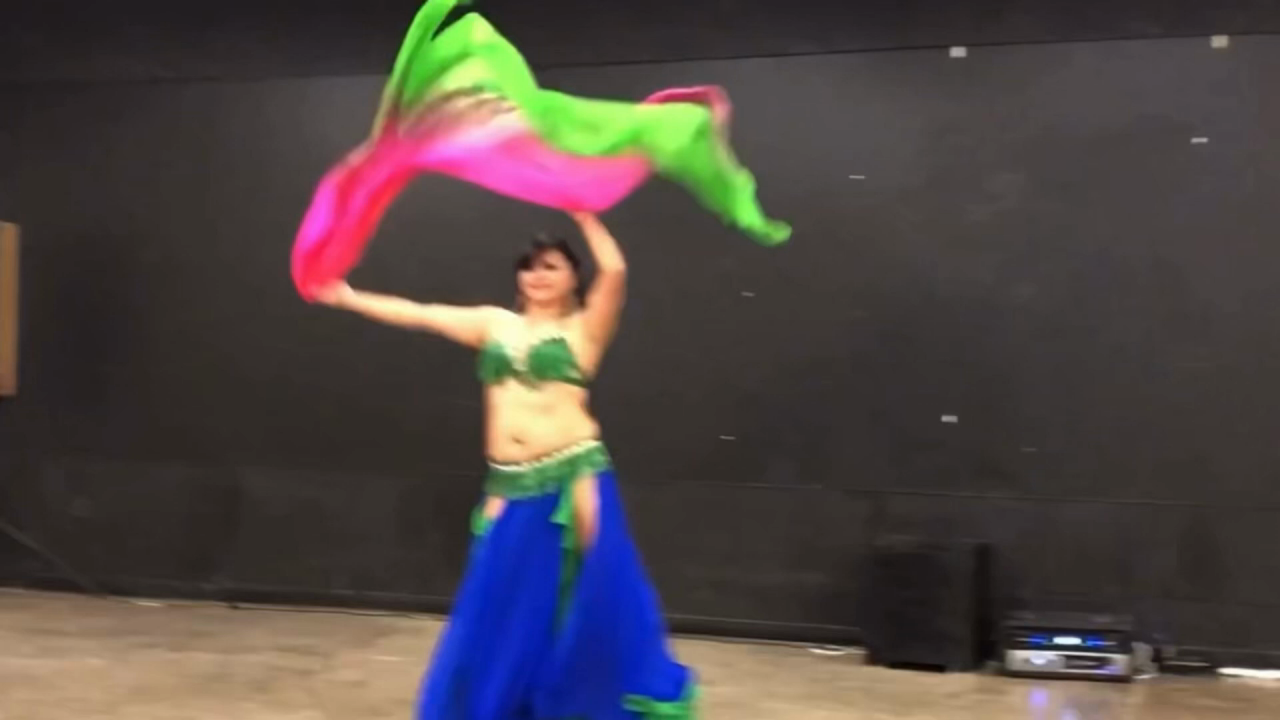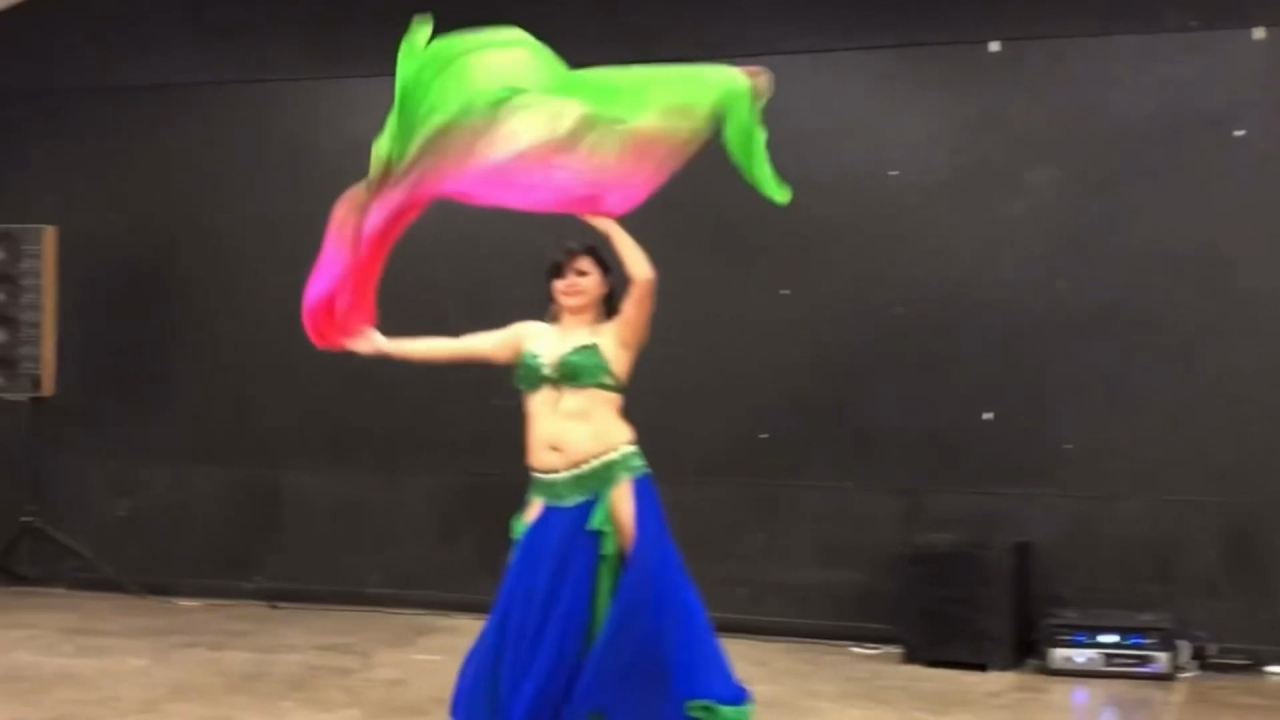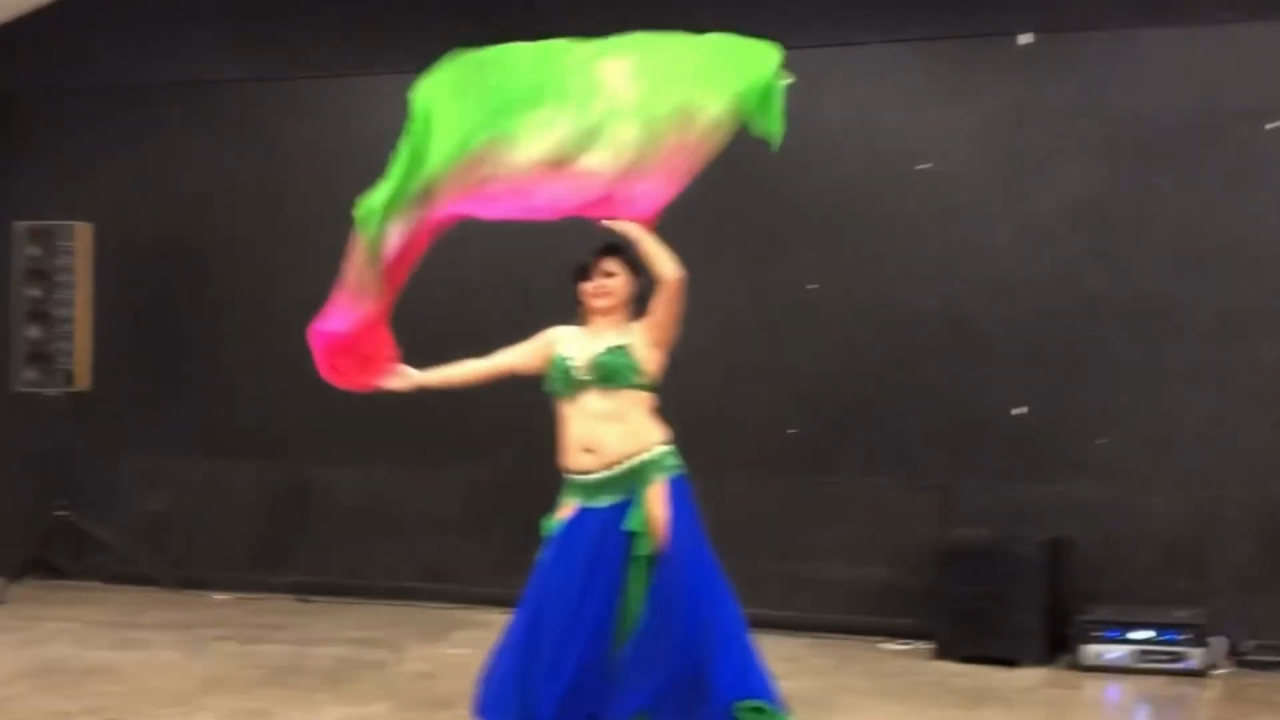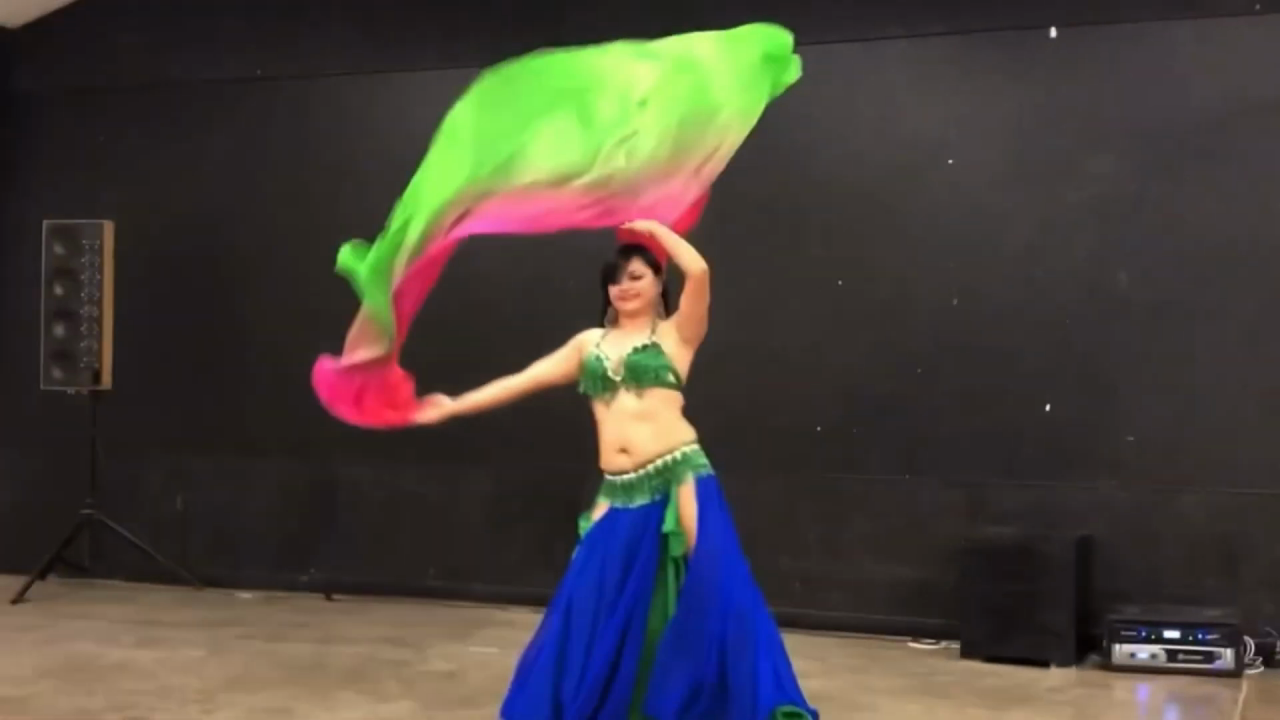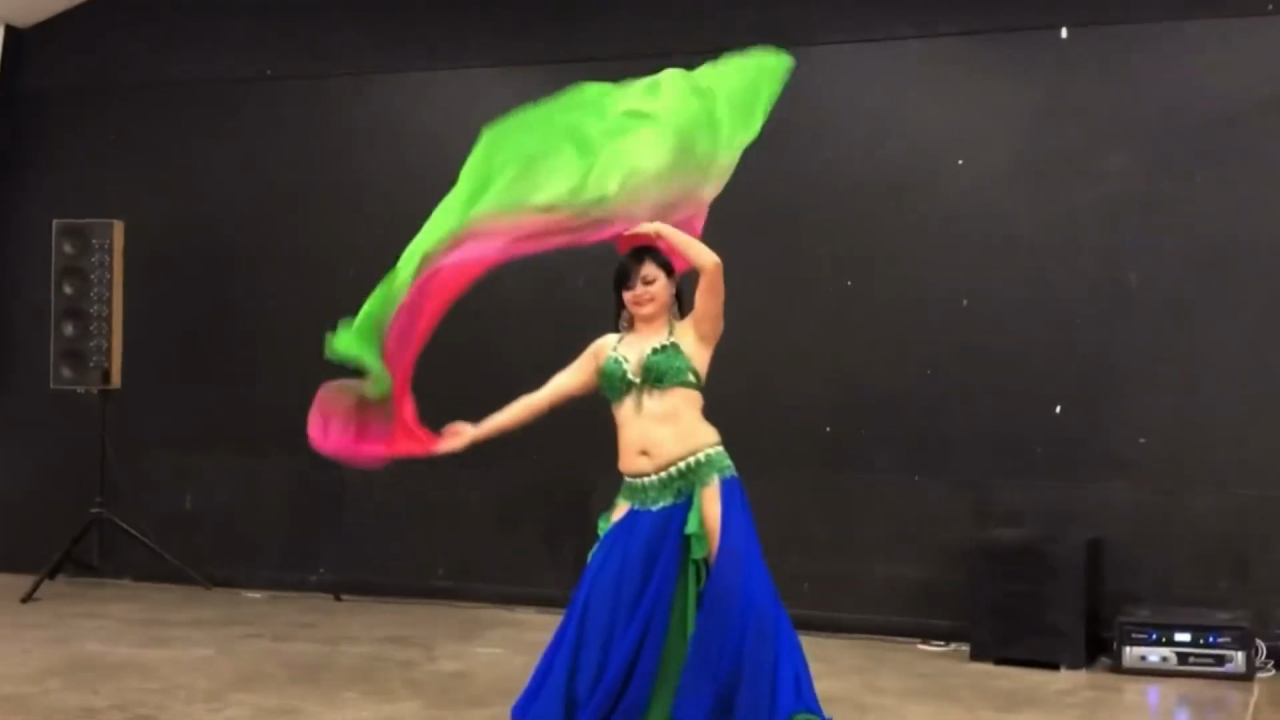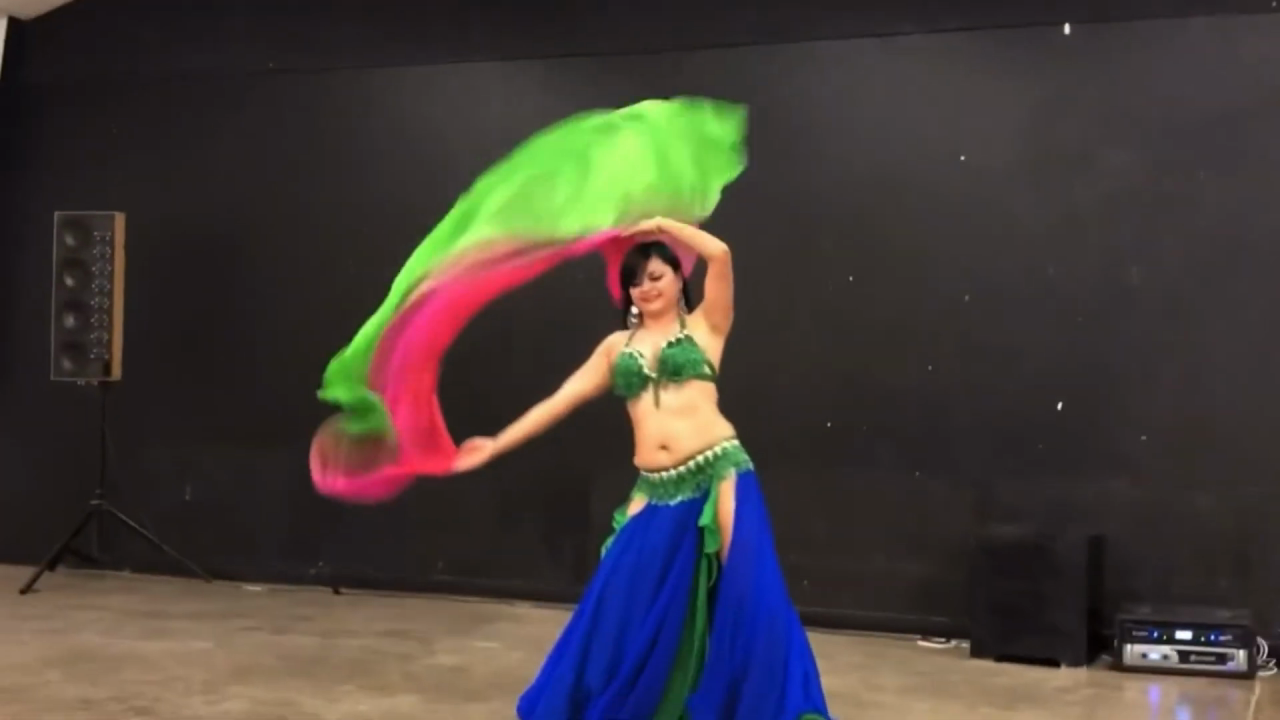
dt=0.1s
person 1, frame 1
left shoulder: (583, 331)
right shoulder: (495, 323)
left elbow: (613, 271)
right elbow: (420, 315)
left wrist: (585, 217)
right wrist: (349, 297)
left hip: (574, 471)
right hip: (510, 484)
left knee: (605, 584)
right knee: (499, 596)
person 1, frame 2
left shoulder: (617, 337)
right shoulder: (529, 335)
left elbow: (645, 279)
right elbow: (457, 346)
left wrist: (607, 226)
right wrist: (386, 345)
left hip: (613, 476)
right hip: (551, 490)
left knee: (649, 587)
right knee: (533, 599)
person 1, frame 3
left shoulder: (647, 336)
right shoulder: (560, 340)
left elbow: (672, 277)
right elbow: (491, 366)
left wrist: (630, 229)
right wrist: (421, 378)
left hip: (649, 476)
right hip: (584, 492)
left knee: (687, 588)
right knee: (558, 599)
person 1, frame 4
left shoulder: (676, 335)
right shoulder: (591, 343)
left elbow: (699, 272)
right elbow: (524, 380)
left wrist: (654, 229)
right wrist: (456, 405)
left hip: (680, 476)
right hip: (619, 492)
left knee: (717, 590)
right knee: (590, 600)
person 1, frame 5
left shoulder: (694, 334)
right shoulder: (607, 348)
left elbow: (711, 266)
right elbow: (545, 395)
left wrist: (659, 229)
right wrist: (480, 431)
left hip: (702, 477)
right hip: (639, 495)
left knee: (738, 593)
right knee: (606, 601)
person 1, frame 6
left shoulder: (705, 327)
right shoulder: (618, 345)
left elbow: (720, 255)
right elbow: (561, 400)
left wrist: (662, 227)
right wrist: (497, 444)
left hip: (718, 473)
right hip: (654, 489)
left knee: (748, 590)
right knee: (619, 596)
